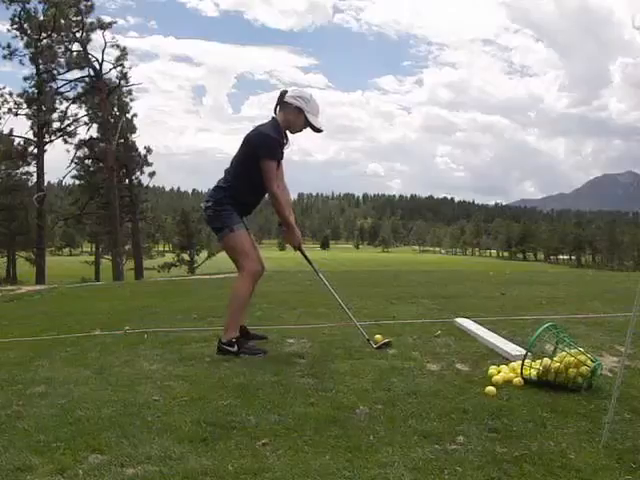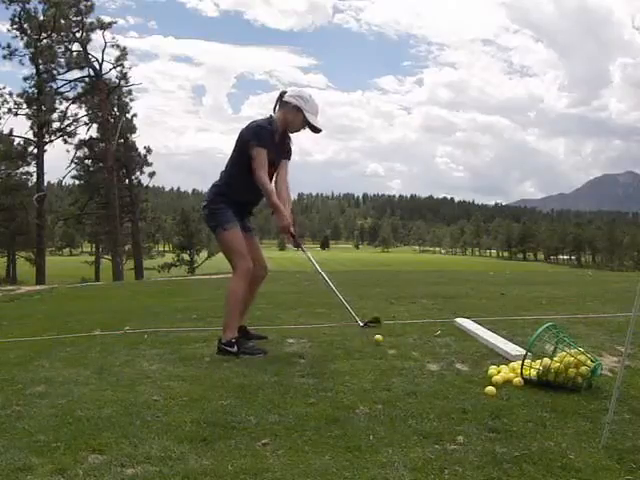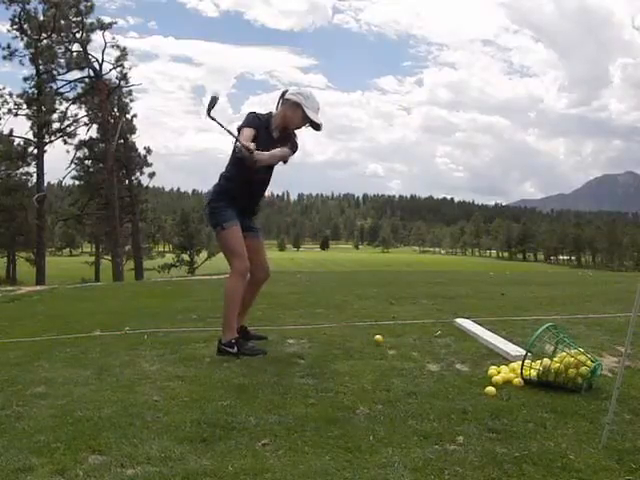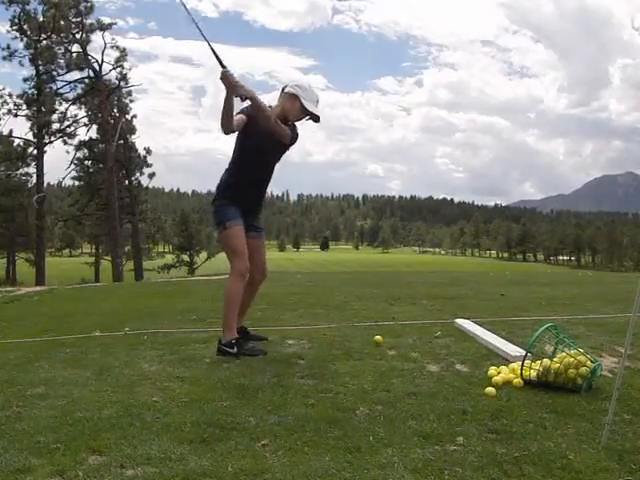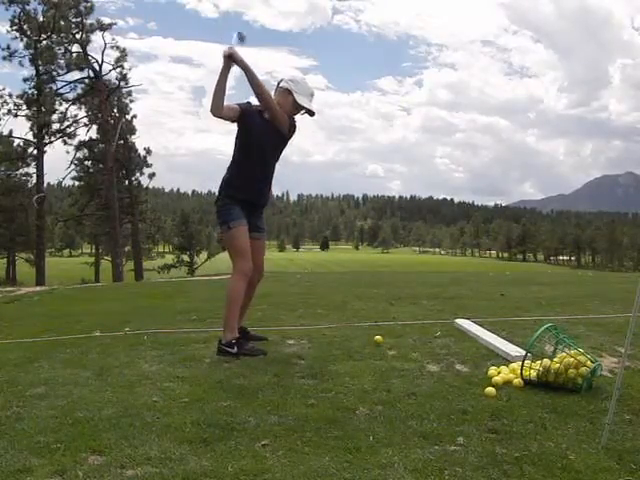
dt=0.5s
person 1, frame 1
left shoulder: (276, 138)
right shoulder: (267, 136)
left elbow: (281, 185)
right elbow: (272, 188)
left wrist: (292, 224)
right wrist: (290, 227)
left hip: (232, 209)
right hip: (223, 207)
left knee: (256, 268)
right knee: (250, 268)
left ankle: (237, 327)
right ankle: (228, 340)
person 1, frame 2
left shoulder: (284, 144)
right shoulder: (258, 129)
left elbow: (281, 181)
right elbow: (260, 174)
left wrist: (287, 214)
right wrist: (278, 210)
left hip: (240, 210)
right hip: (221, 204)
left knee: (259, 270)
right knee: (244, 267)
left ankle: (237, 327)
right ankle: (228, 340)
person 1, frame 3
left shoulder: (290, 142)
right shoulder: (255, 120)
left elbow: (275, 156)
right elbow: (242, 143)
left wrist: (260, 157)
right wrist: (246, 149)
left hip: (247, 210)
right hip: (224, 202)
left knee: (261, 271)
right knee: (241, 267)
left ankle: (237, 327)
right ankle: (228, 340)
person 1, frame 4
left shoulder: (290, 134)
right shoulder: (250, 114)
left elbow: (272, 125)
right elbow: (227, 127)
left wrist: (249, 94)
right wrist: (230, 93)
left hip: (252, 208)
right hip: (228, 201)
left knee: (259, 272)
right knee: (241, 267)
left ankle: (238, 327)
right ankle: (228, 340)
person 1, frame 5
left shoulder: (288, 127)
right shoulder: (247, 112)
left elbow: (267, 103)
right elbow: (217, 110)
left wrist: (244, 65)
right wrist: (226, 68)
left hip: (256, 207)
right hip: (232, 201)
left knee: (256, 272)
right knee: (243, 268)
left ankle: (237, 328)
right ankle: (228, 340)
